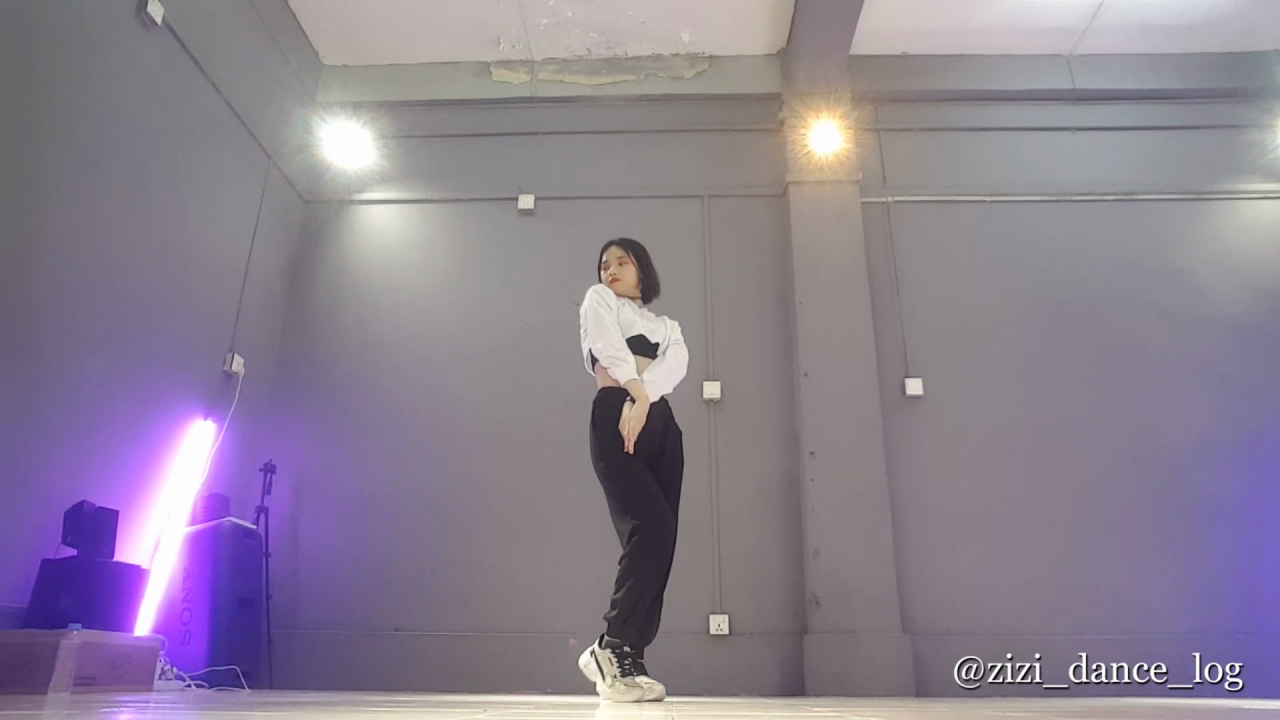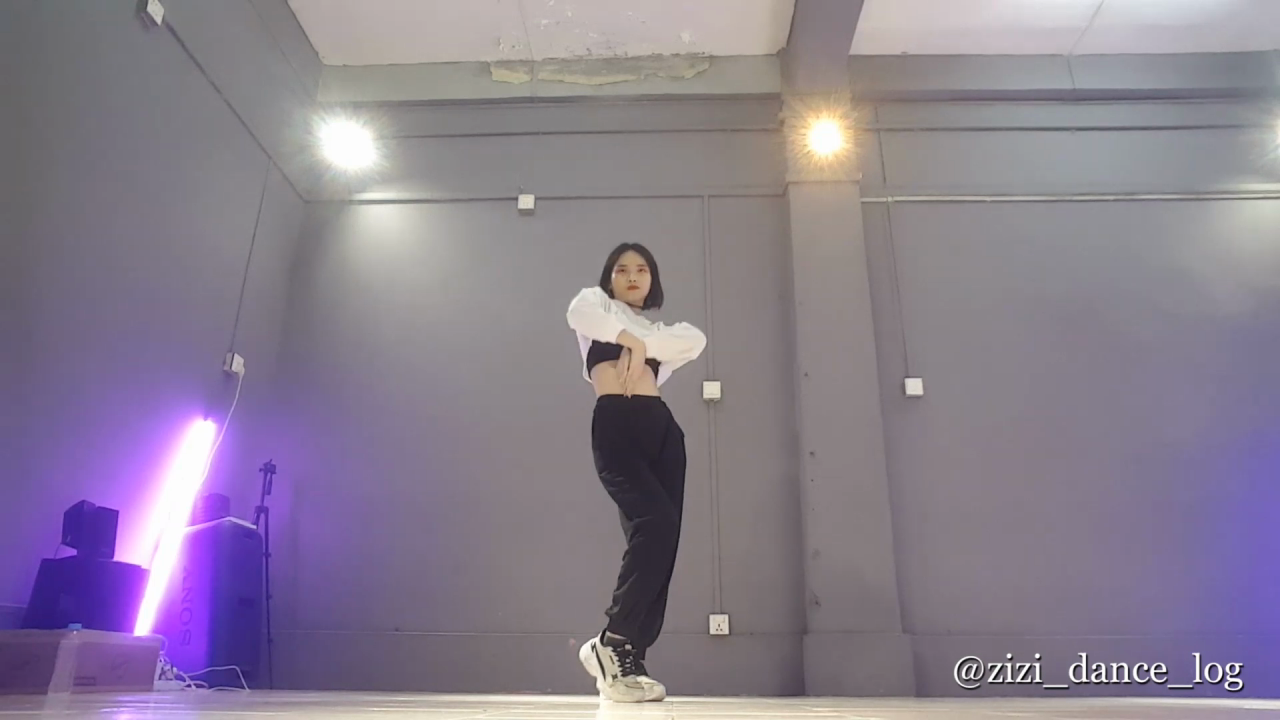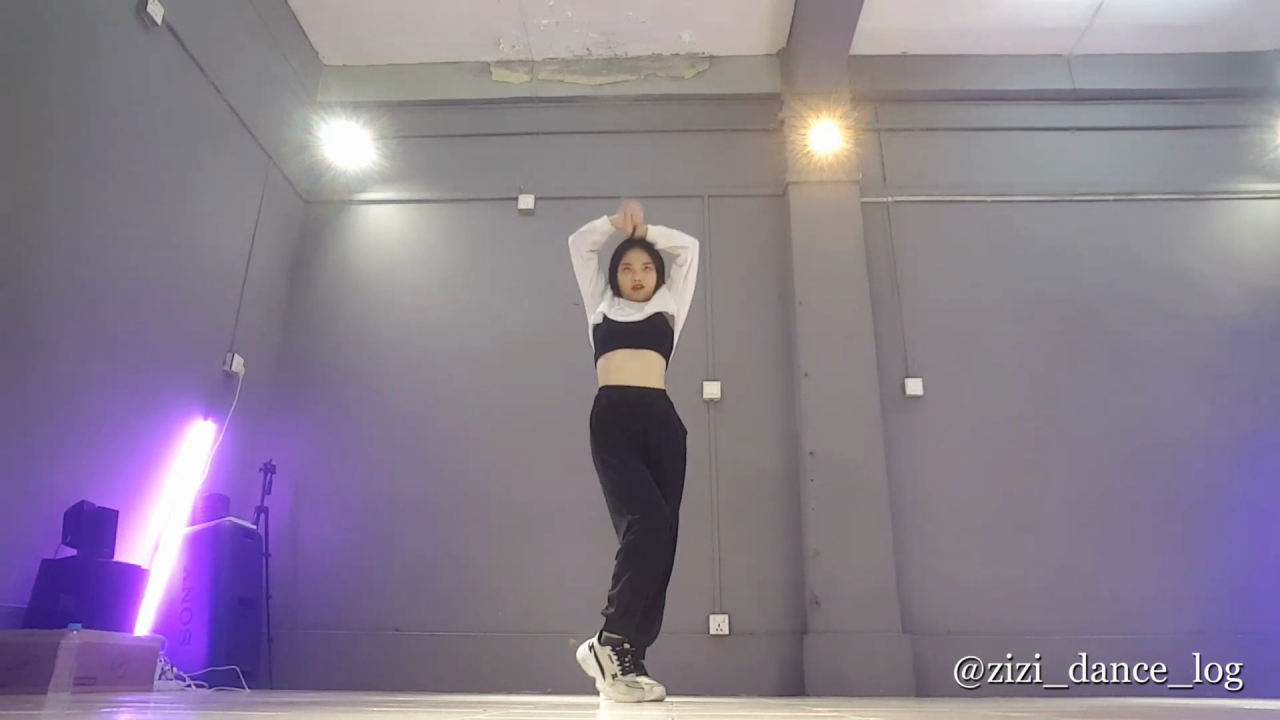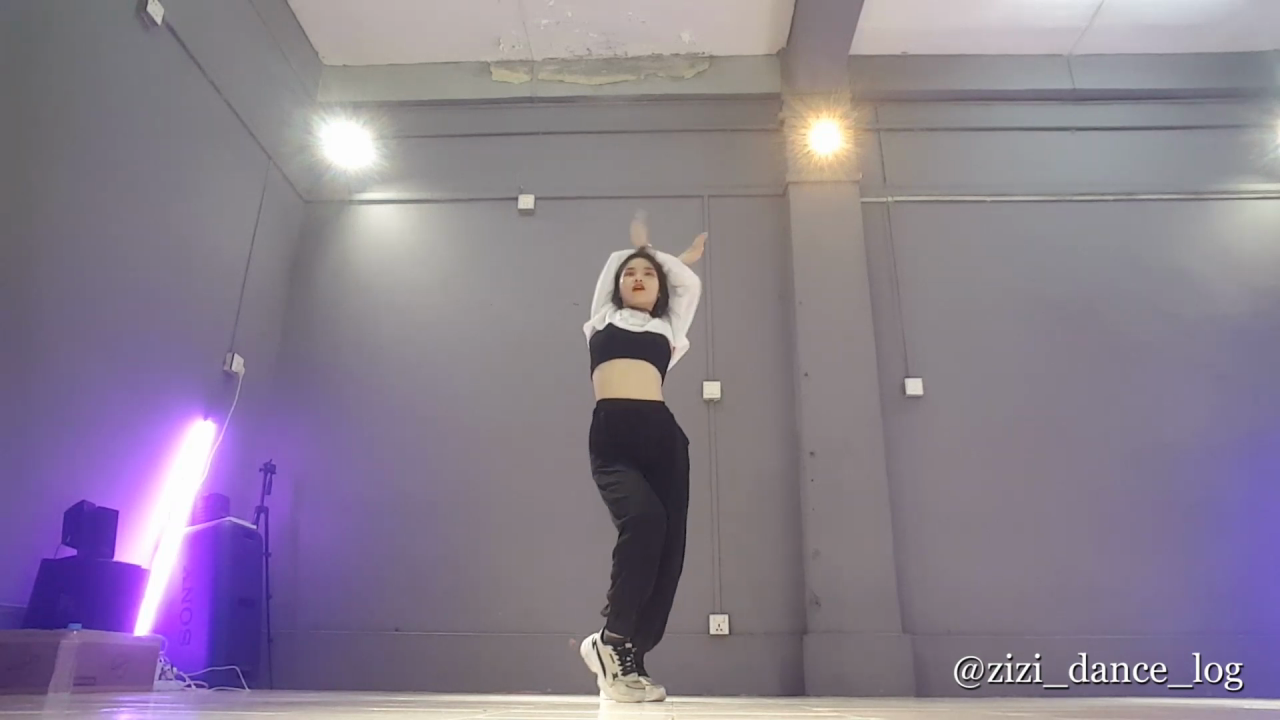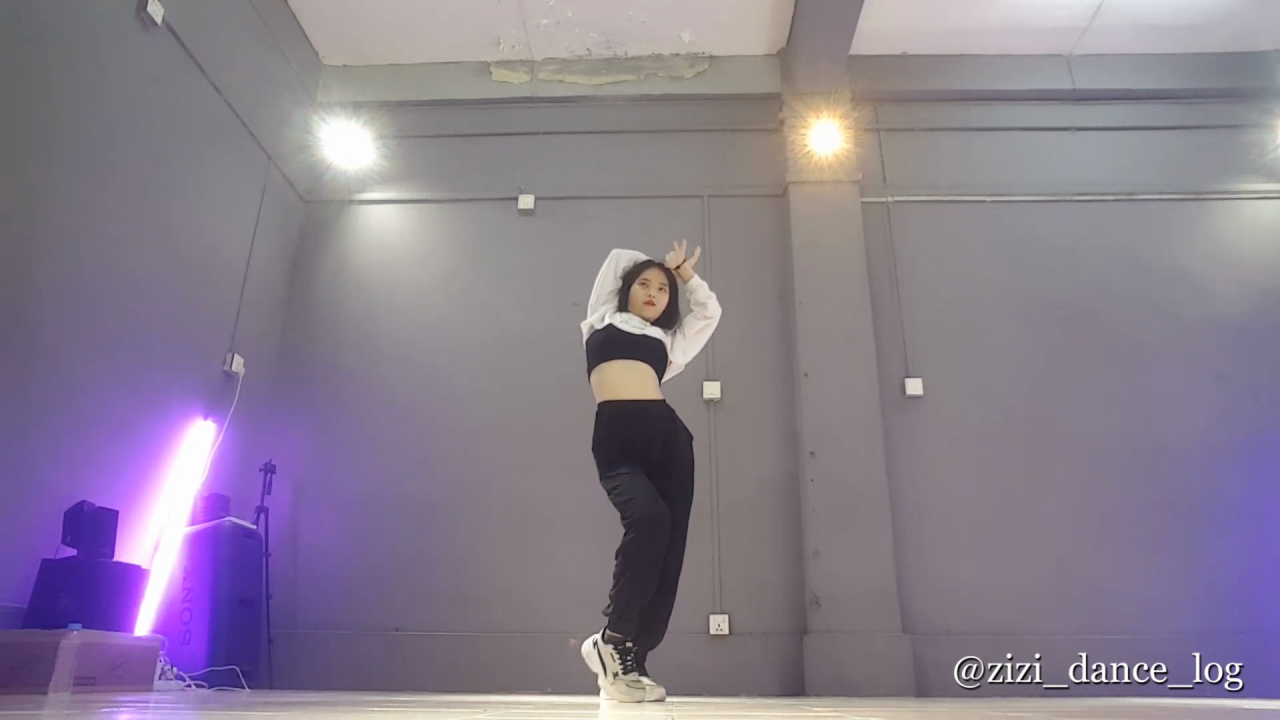
dt=1s
person 1, frame 1
left shoulder: (665, 325)
right shoulder: (598, 300)
left elbow: (675, 363)
right elbow: (609, 346)
left wrist: (642, 400)
right wrist: (635, 391)
left hip: (660, 422)
right hip: (615, 416)
left knee: (660, 537)
right knee: (651, 527)
left ankle: (629, 658)
right ankle: (612, 646)
person 1, frame 2
left shoulder: (660, 329)
right shoulder: (599, 304)
left elbow: (695, 340)
right elbow: (579, 313)
left wrist: (644, 344)
right wrist: (628, 335)
left hip: (661, 427)
right hip: (615, 425)
left knee: (663, 537)
right knee: (655, 524)
left ankle: (629, 658)
right ankle: (612, 642)
person 1, frame 3
left shoulder: (669, 306)
right shoulder: (601, 304)
left elbow: (689, 247)
right elbow: (580, 243)
left wrist: (645, 225)
right wrist: (619, 221)
left hip: (661, 421)
right hip: (612, 420)
left knee: (662, 533)
right knee: (646, 521)
left ankle: (627, 657)
right ankle: (611, 643)
person 1, frame 4
left shoulder: (667, 328)
right shoulder: (604, 317)
left elbow: (689, 283)
right elbow: (613, 260)
left wrist: (653, 253)
right wrist: (634, 254)
left hip: (662, 434)
right hip: (611, 437)
left knee: (670, 546)
right knee: (643, 519)
left ankle: (627, 657)
right ankle: (612, 641)
person 1, frame 5
left shoulder: (668, 339)
right shoulder: (602, 316)
left elbow: (710, 311)
right elbow: (616, 258)
left wrist: (683, 270)
right wrist: (655, 263)
left hip: (667, 437)
right hip: (616, 441)
left knee: (669, 544)
right knee: (649, 521)
left ankle: (631, 659)
right ankle: (613, 641)
